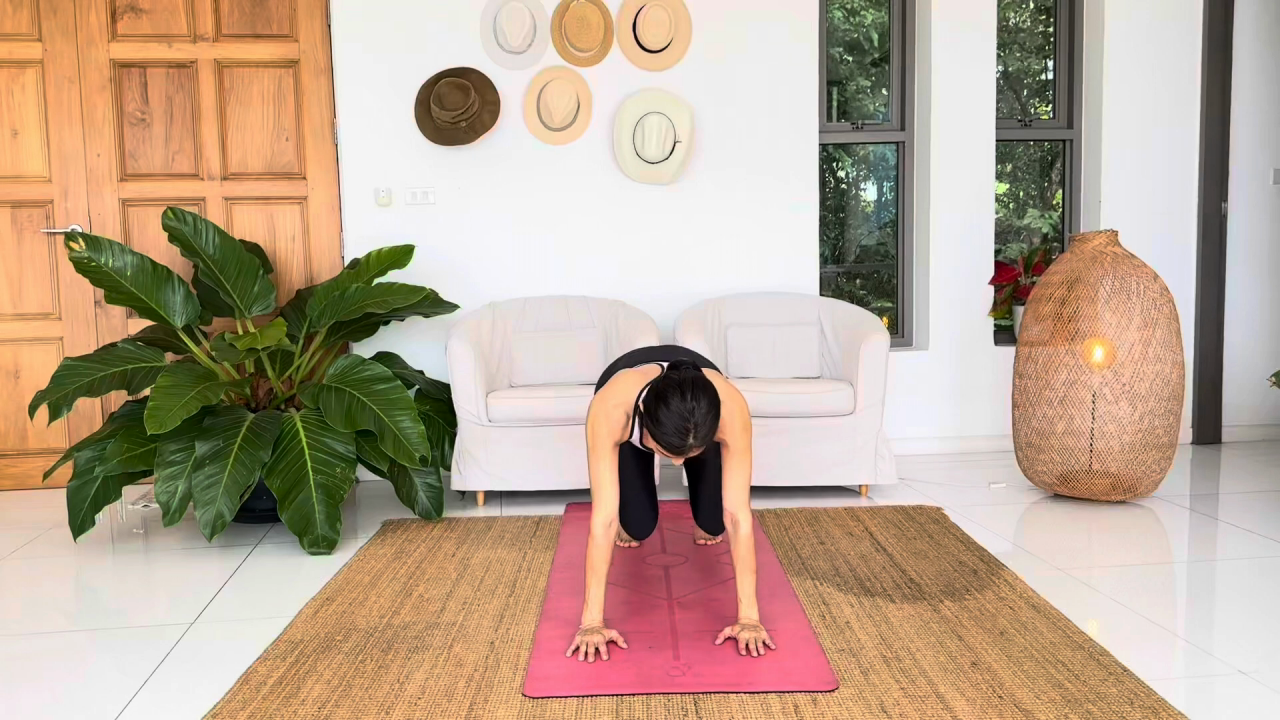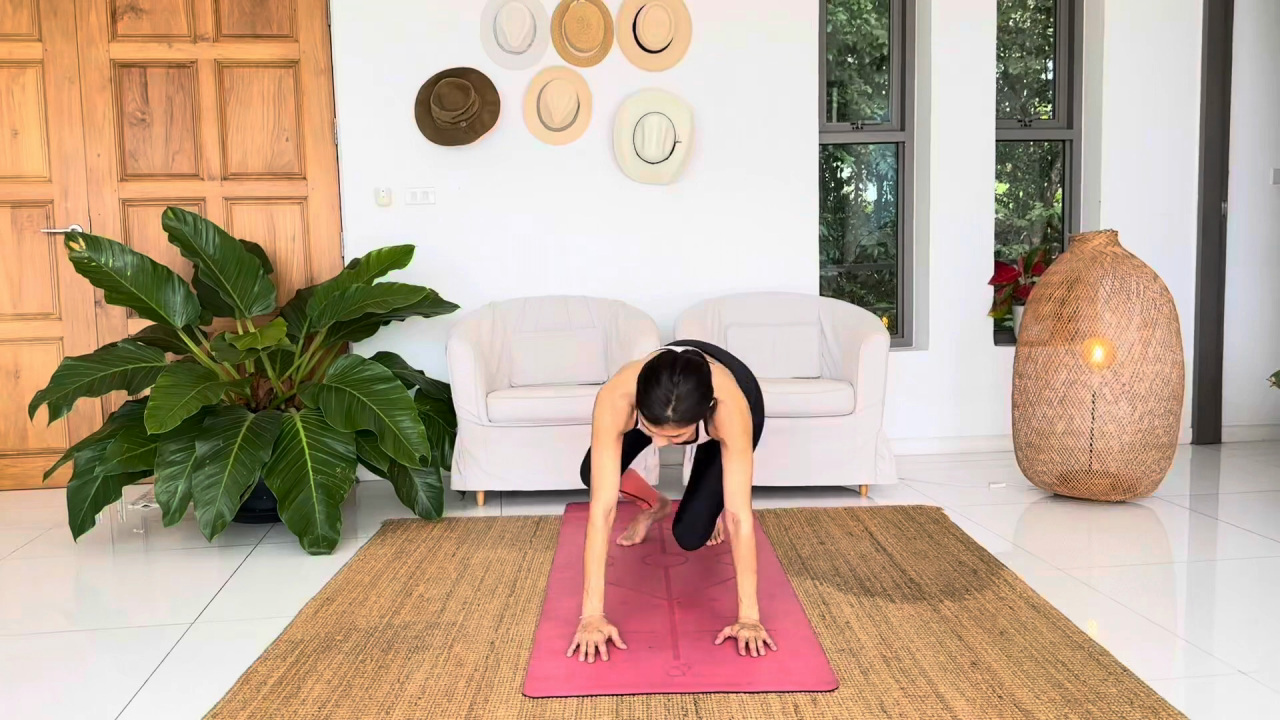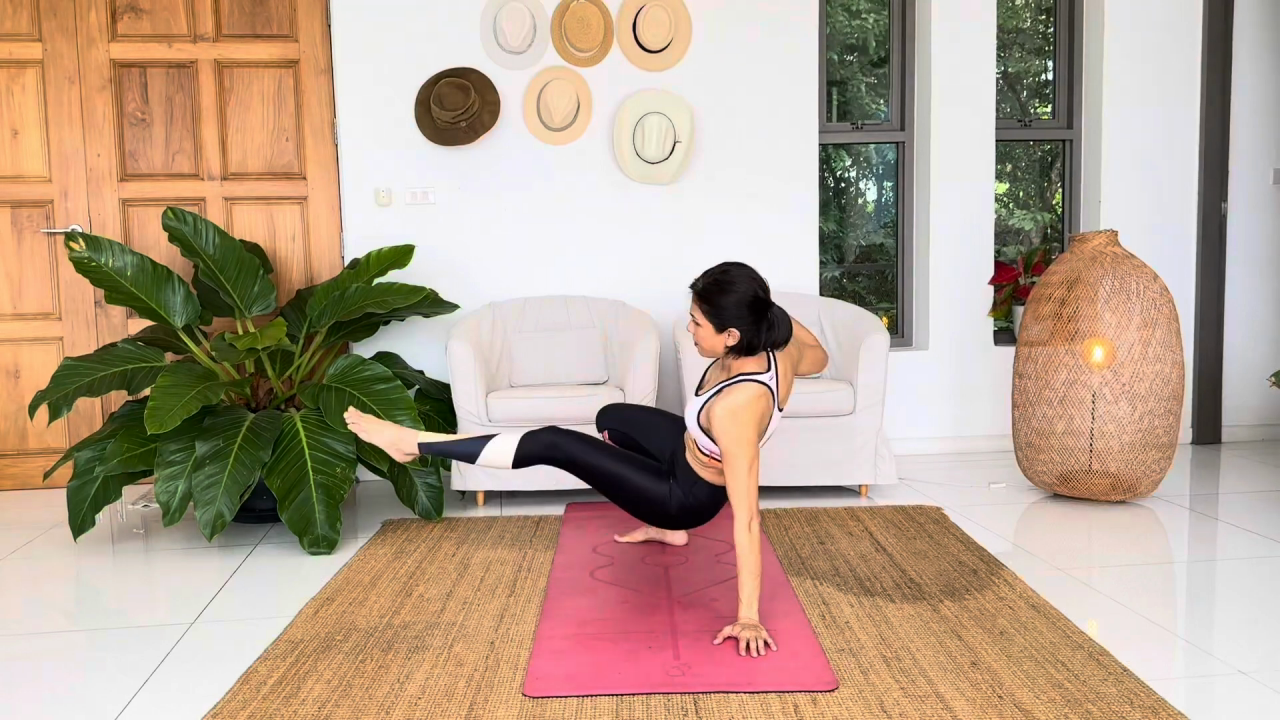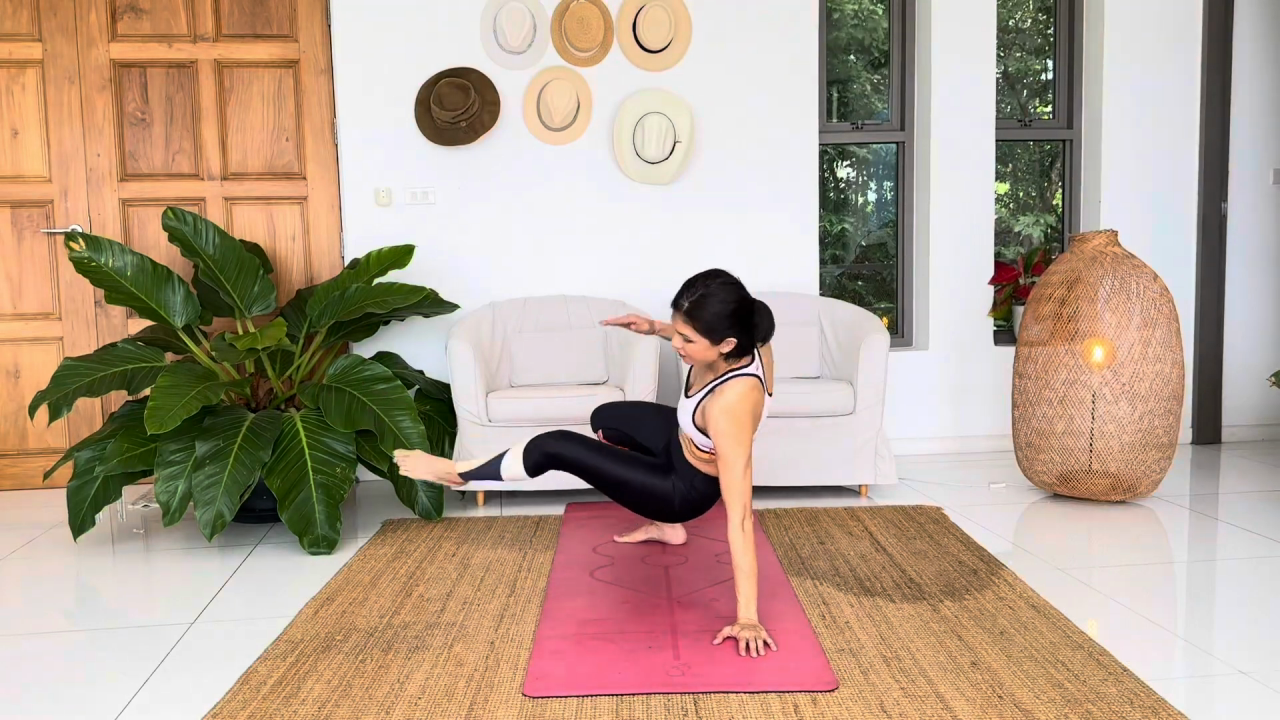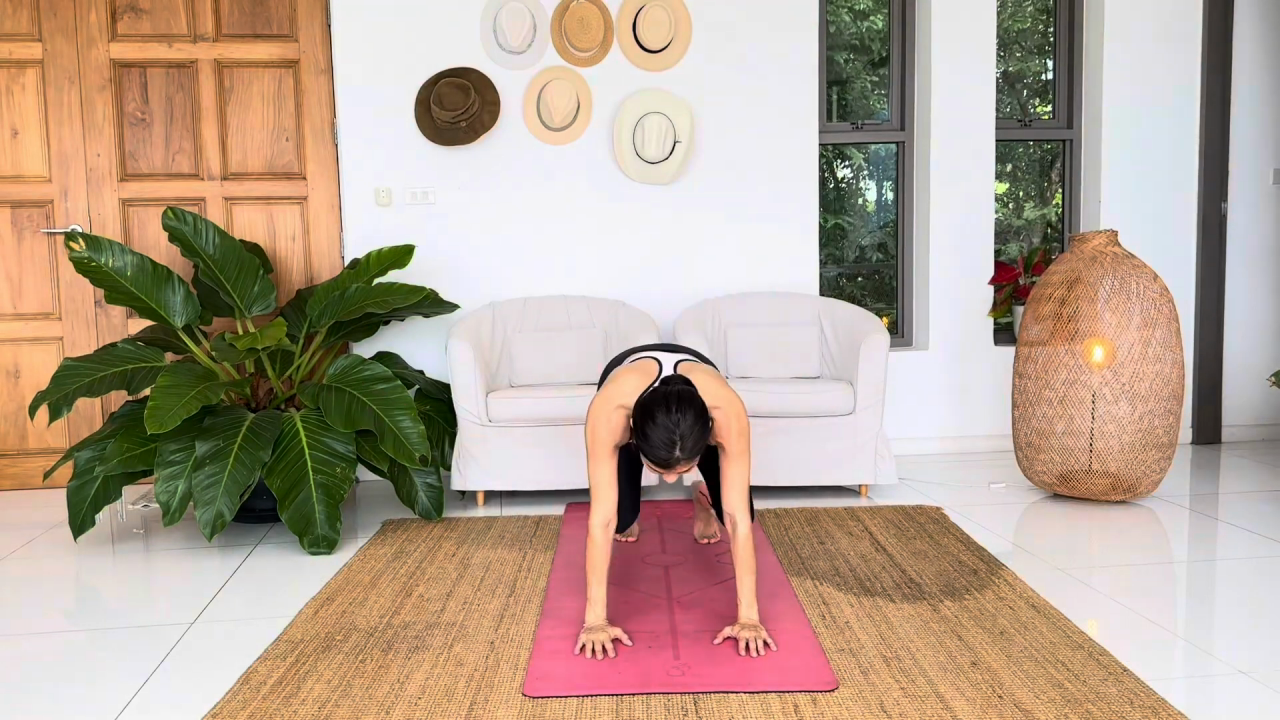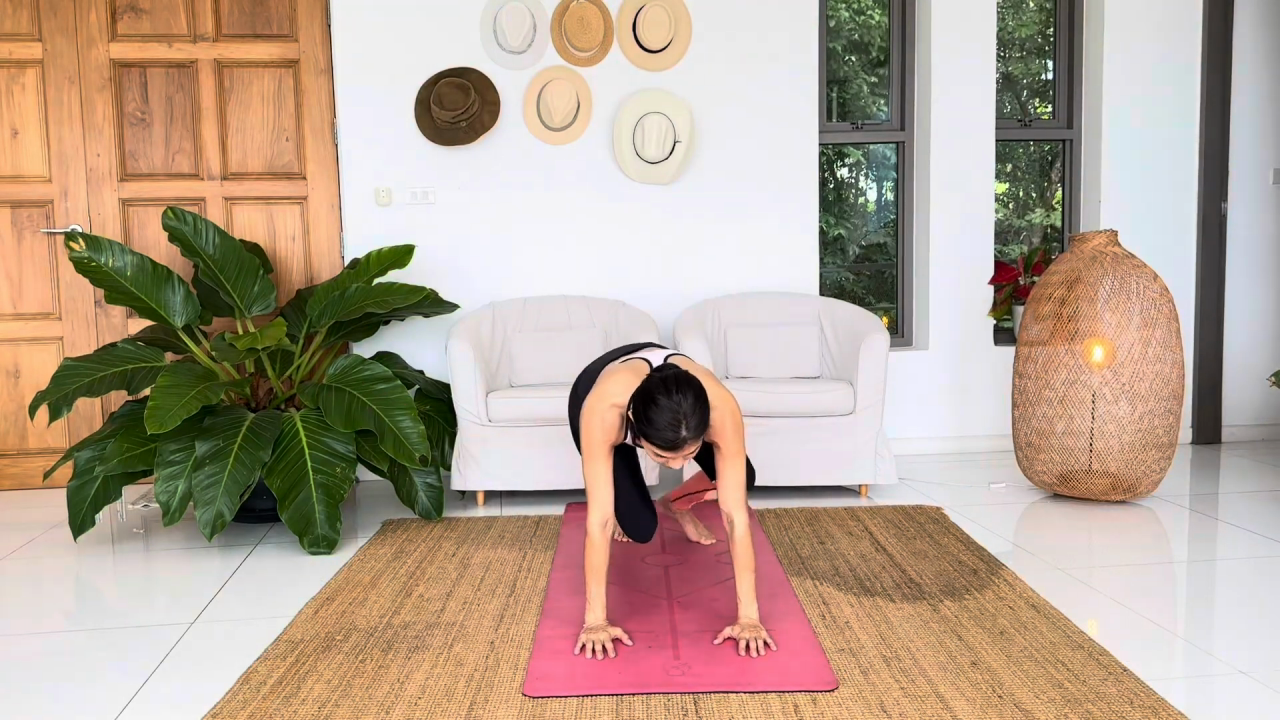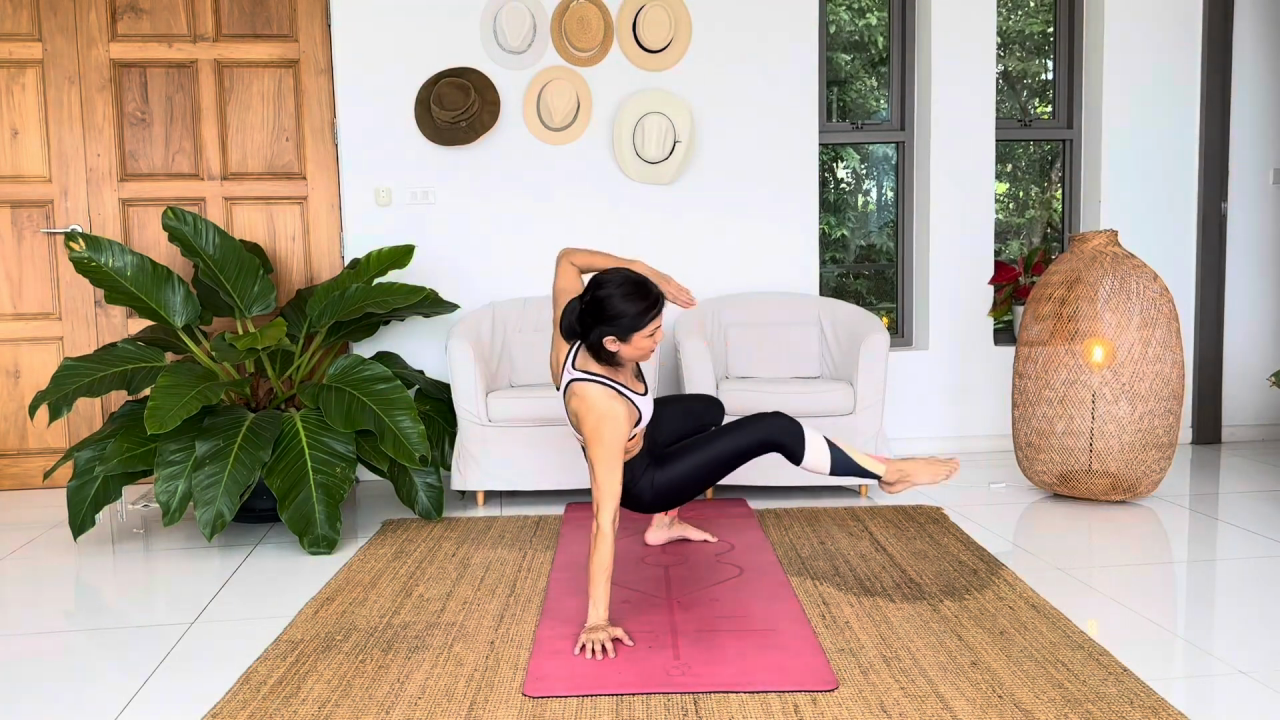
dt=0.7s
person 1, frame 1
left shoulder: (730, 407)
right shoulder: (611, 407)
left elbow: (739, 516)
right elbow: (603, 519)
left wrist: (749, 616)
right wrist: (592, 620)
right hip: (629, 405)
left knee: (712, 522)
right knee: (638, 526)
left ankle: (707, 523)
person 1, frame 2
left shoulder: (730, 405)
right shoulder: (618, 395)
left elbow: (741, 517)
right elbow: (601, 509)
left wrist: (749, 616)
right wrist: (592, 614)
right hip: (656, 386)
left knee: (690, 534)
right knee: (594, 474)
left ankle: (715, 504)
right ankle: (655, 507)
person 1, frame 3
left shoulder: (737, 407)
right shoulder: (774, 350)
left elbow: (745, 519)
right elbow: (817, 359)
left wrist: (748, 618)
right wrist: (773, 316)
left hip: (686, 495)
right hip: (691, 457)
left knee: (550, 444)
right knee: (610, 419)
left ankle: (415, 443)
right ankle: (664, 528)
person 1, frame 4
left shoulder: (729, 405)
right shoulder: (743, 344)
left elbow: (739, 518)
left wrist: (747, 617)
right wrist: (658, 328)
left hip: (686, 486)
right hip: (685, 442)
left knee: (552, 447)
right knee: (606, 418)
left ankle: (459, 473)
right ankle: (664, 525)
person 1, frame 5
left shoulder: (725, 410)
right shoulder: (610, 410)
left elbow: (738, 517)
right elbow: (601, 519)
left wrist: (748, 615)
right wrist: (595, 618)
left knee: (735, 516)
right knee: (621, 520)
left ankle: (703, 499)
person 1, frame 6
left shoulder: (720, 407)
right shoulder: (604, 408)
left elbow: (736, 516)
right elbow: (599, 519)
left wrist: (748, 616)
right wrist: (595, 619)
left knee: (742, 478)
right knee: (640, 527)
left ankle: (677, 503)
person 1, frame 7
left shoulder: (574, 336)
right shoulder: (604, 409)
left elbow: (569, 258)
right elbow: (604, 520)
left wrist: (652, 276)
right wrist: (598, 620)
left hip: (644, 439)
right hip: (643, 479)
left knee: (708, 409)
right knee: (780, 431)
left ankle: (665, 524)
right ankle: (886, 471)
